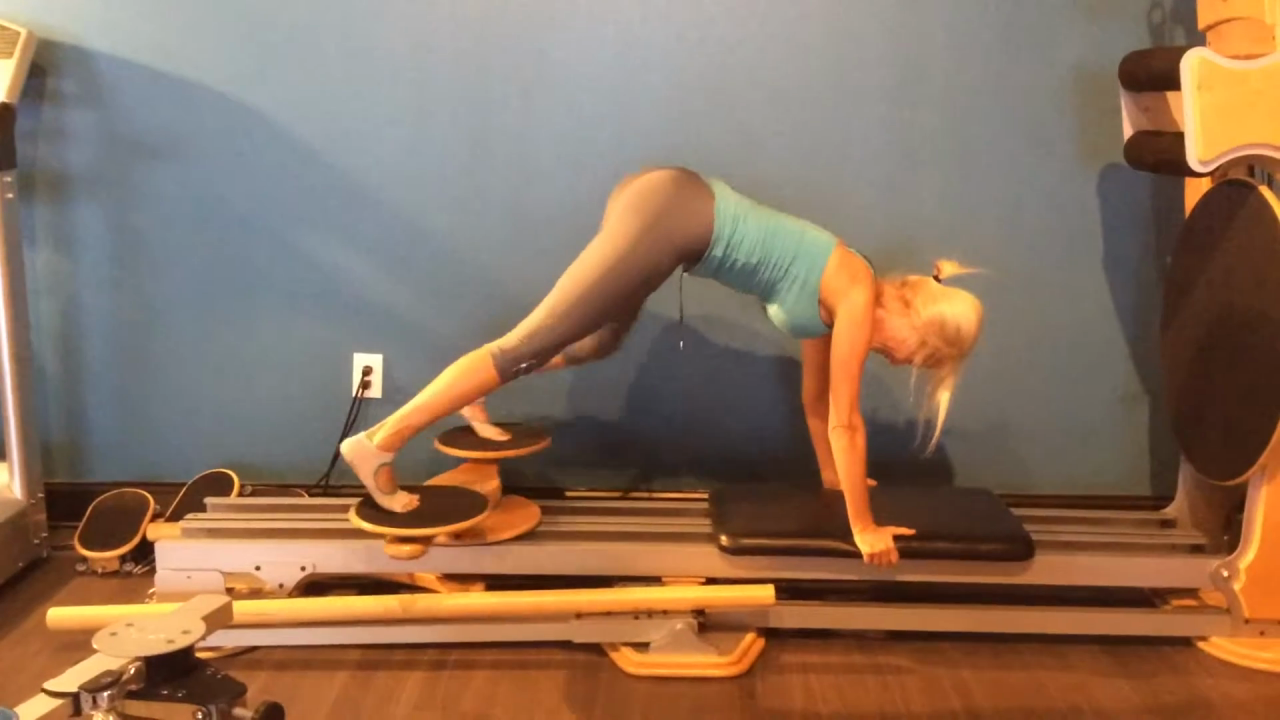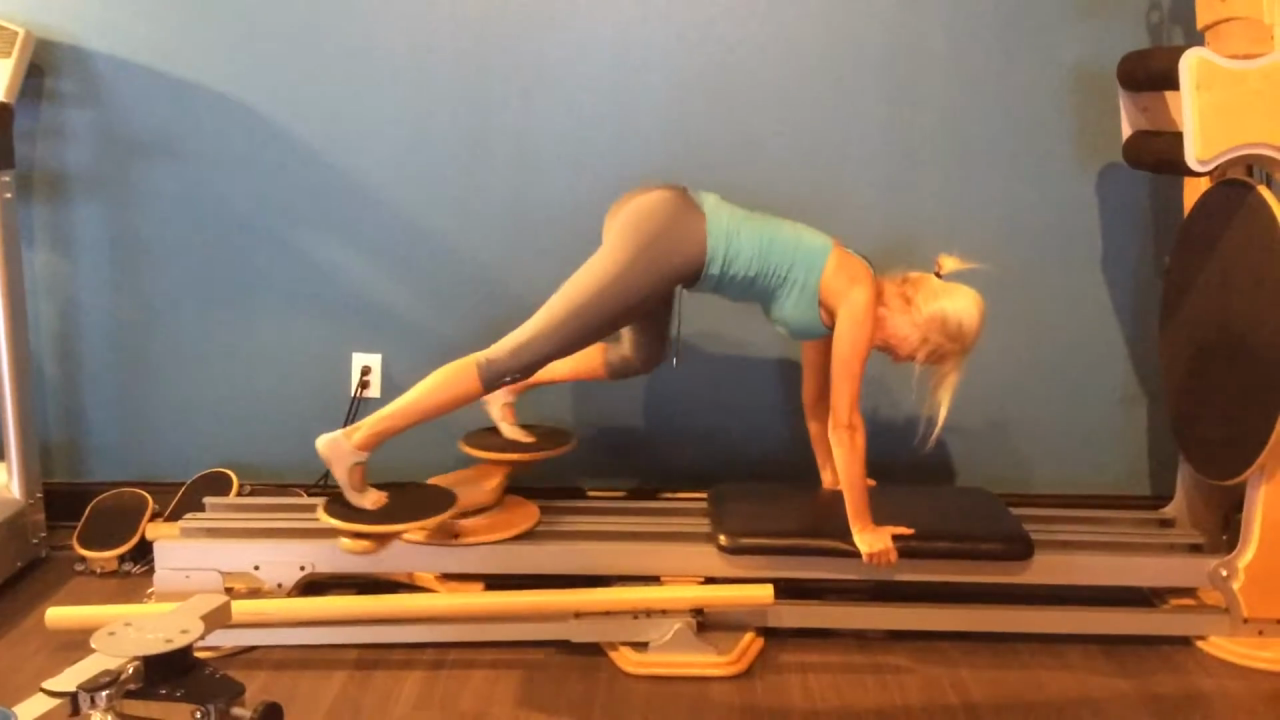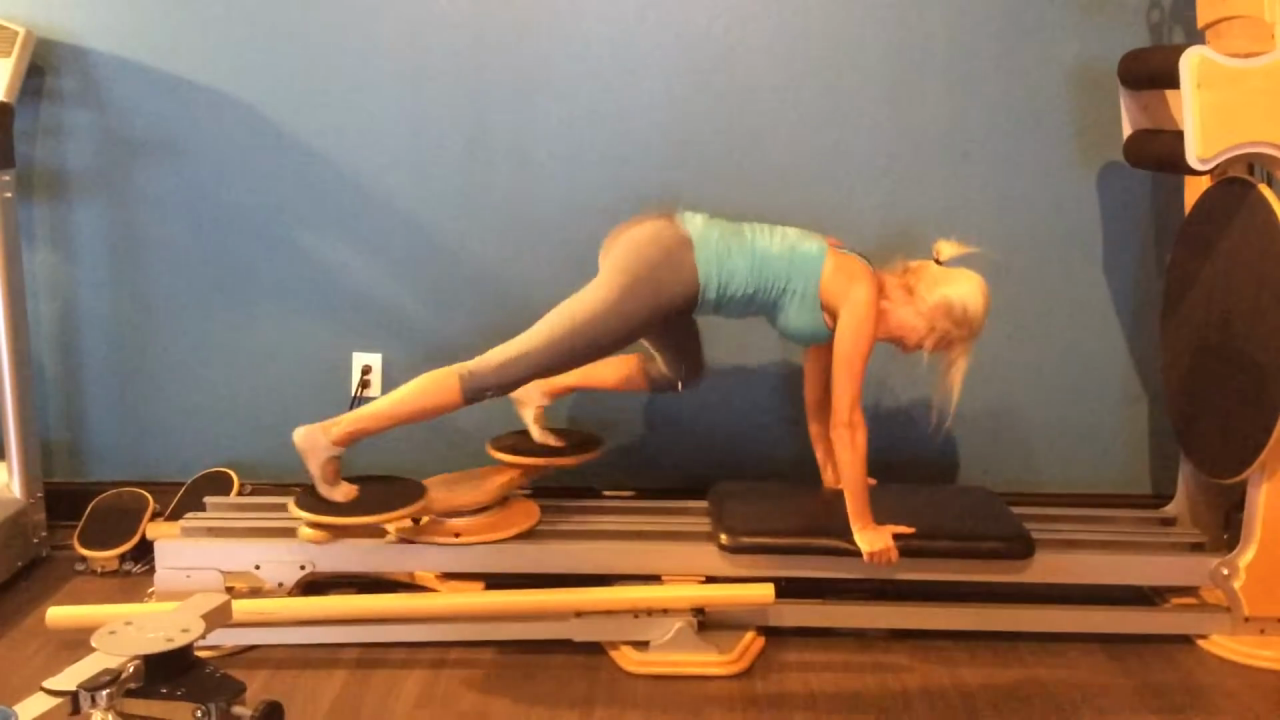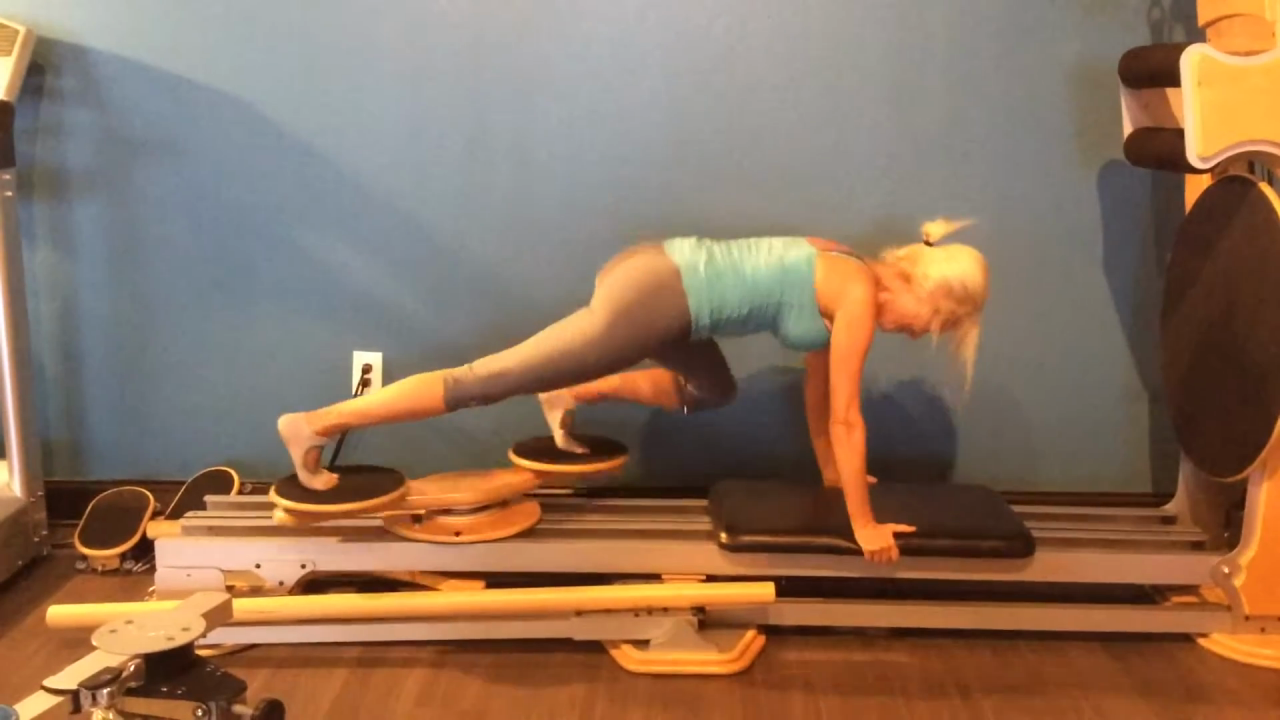
dt=0.2s
person 1, frame 1
left shoulder: (836, 298)
right shoulder: (860, 296)
left elbow: (816, 401)
right elbow: (845, 420)
left wrist: (833, 478)
right wrist: (863, 527)
left hip: (668, 203)
right hip: (669, 214)
left knee: (603, 337)
right knee: (533, 344)
left ankle: (476, 397)
right ankle: (378, 442)
person 1, frame 2
left shoulder: (835, 296)
right shoulder: (861, 295)
left elbow: (816, 401)
right elbow: (844, 420)
left wrist: (831, 477)
right wrist: (862, 526)
left hip: (666, 219)
right hip: (667, 235)
left knee: (641, 355)
right knee: (518, 354)
left ankle: (509, 394)
right ankle: (353, 441)
person 1, frame 3
left shoulder: (842, 284)
right shoulder: (863, 293)
left elbow: (817, 398)
right elbow: (845, 420)
left wrist: (831, 476)
right wrist: (863, 525)
left hip: (661, 241)
right hip: (660, 265)
left knee: (681, 372)
right knee: (501, 369)
left ankle: (546, 390)
right ankle: (329, 435)
person 1, frame 4
left shoulder: (842, 274)
right shoulder: (860, 293)
left elbow: (818, 386)
right elbow: (844, 418)
left wrist: (832, 475)
right wrist: (864, 523)
left hip: (657, 273)
right hip: (651, 298)
left knee: (712, 391)
right knee: (486, 381)
left ankle: (571, 394)
right ankle: (315, 424)
